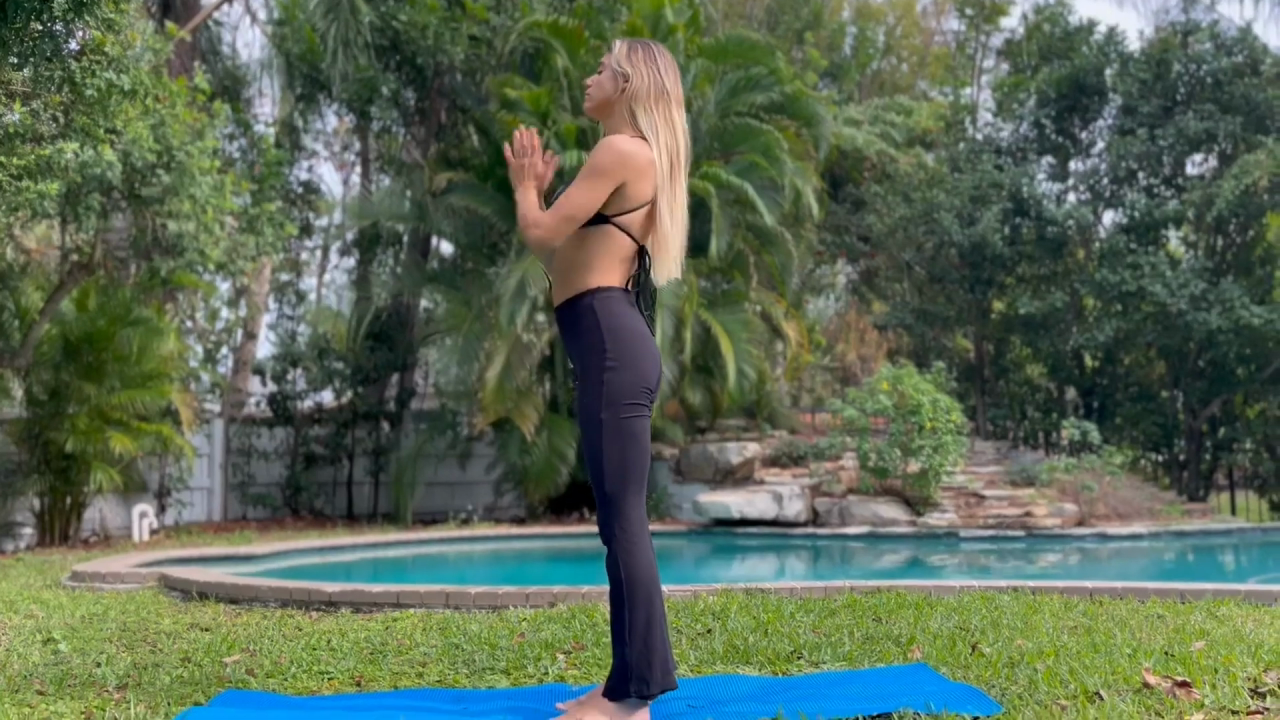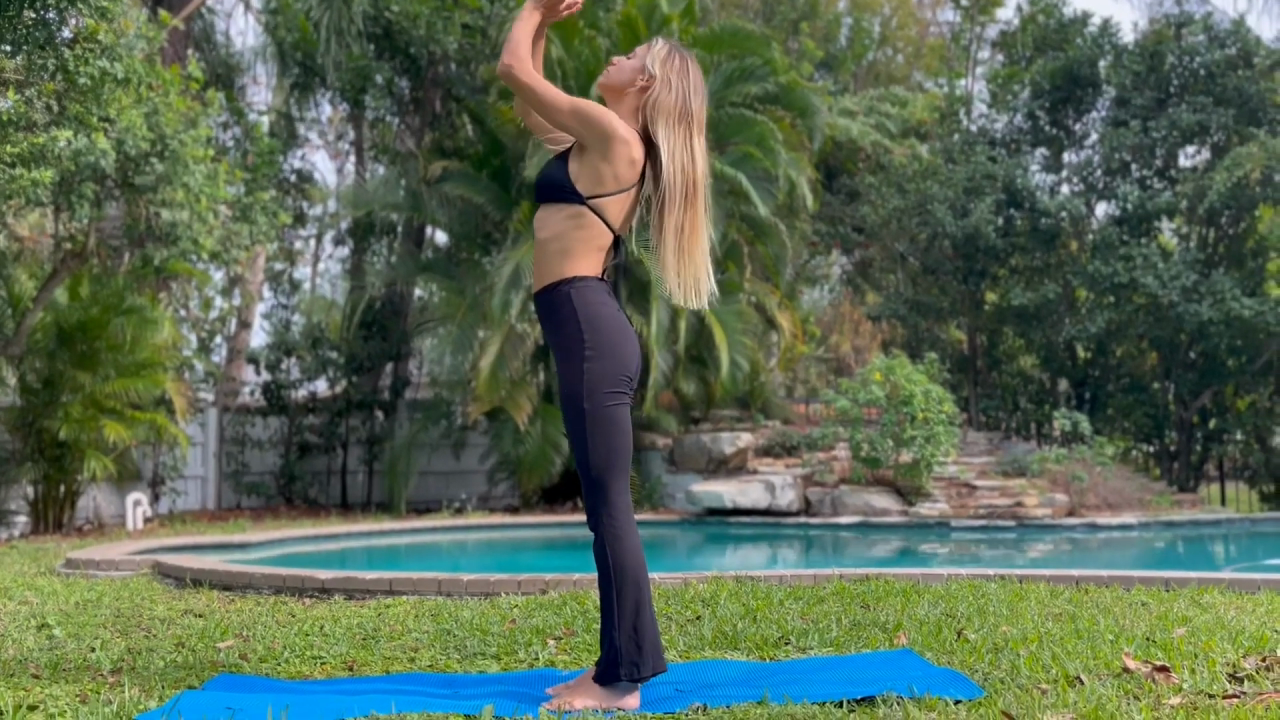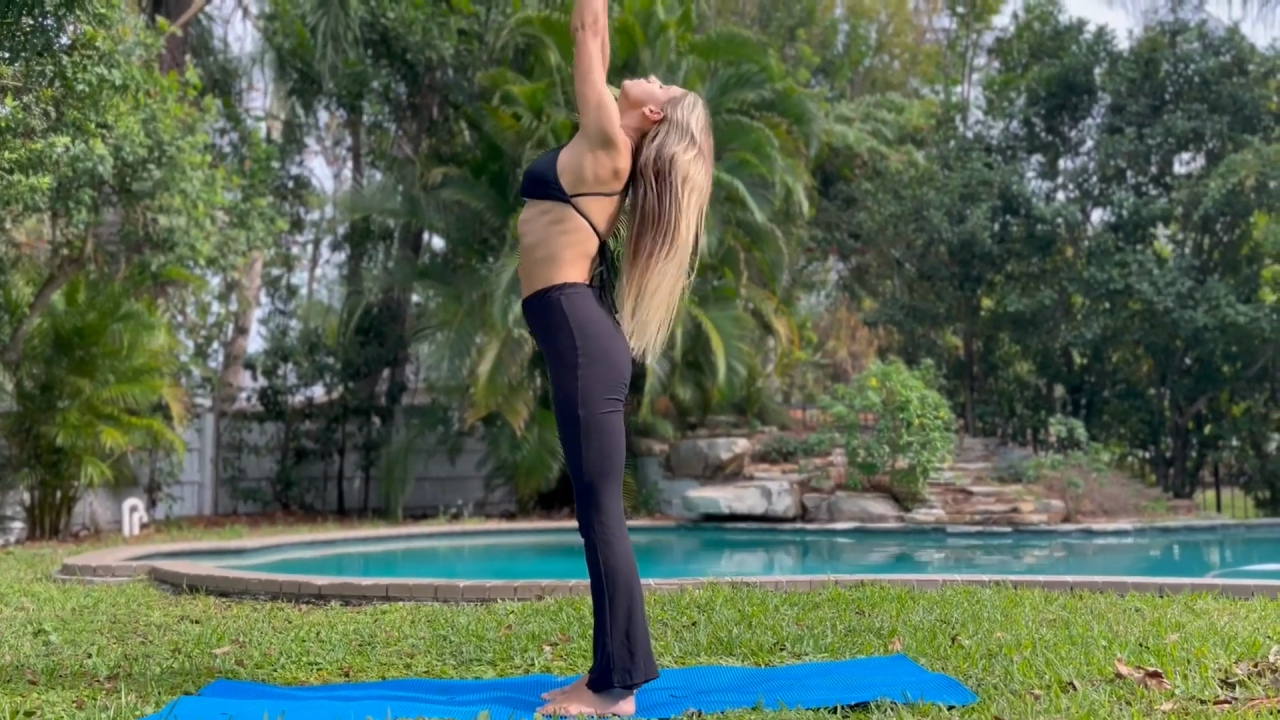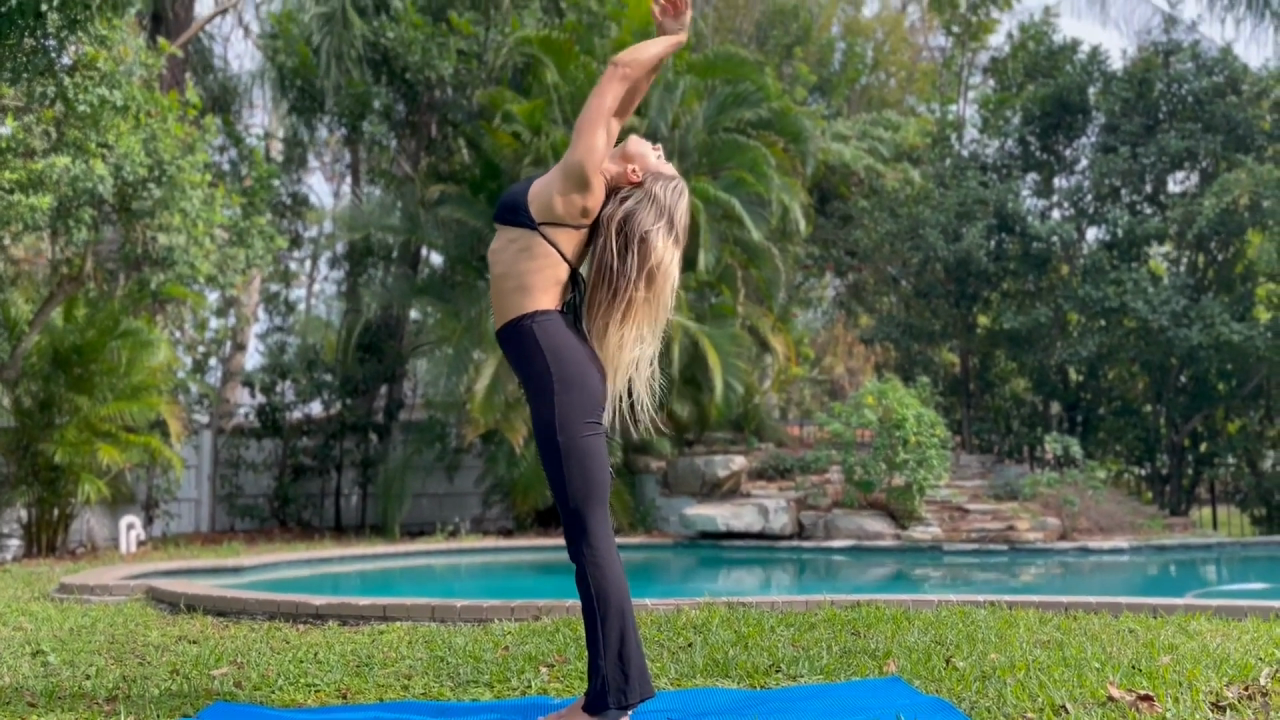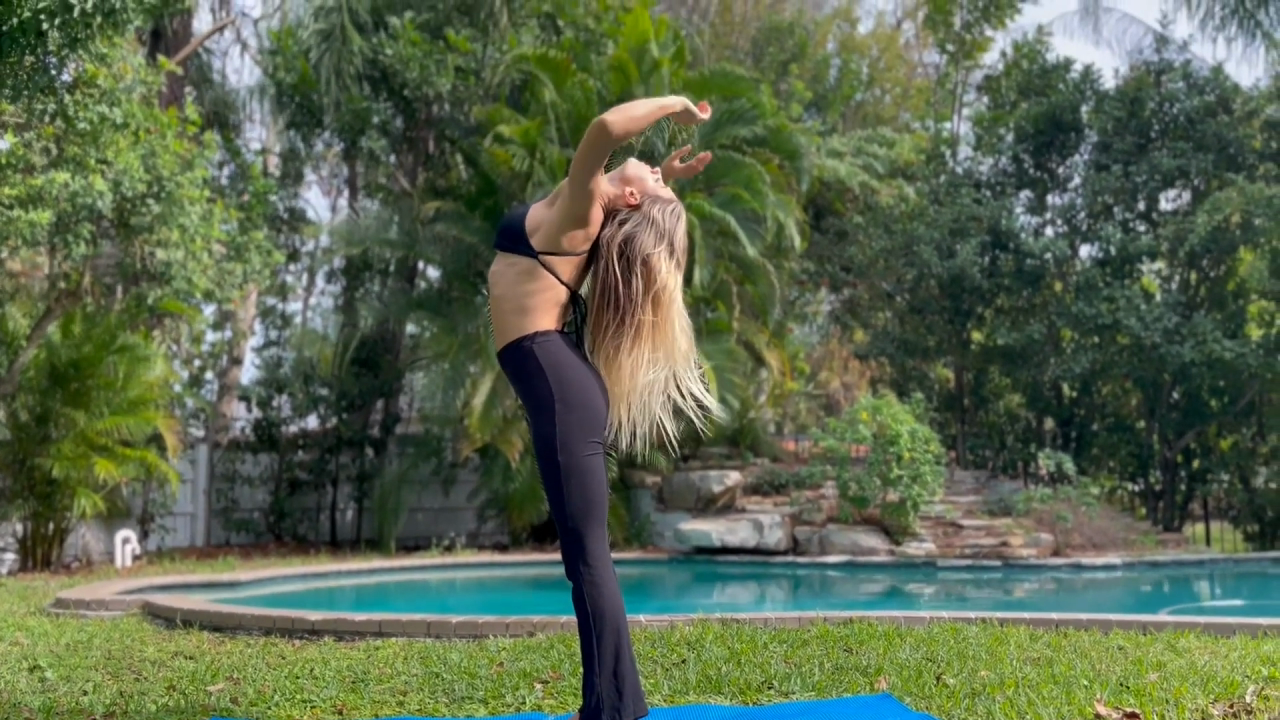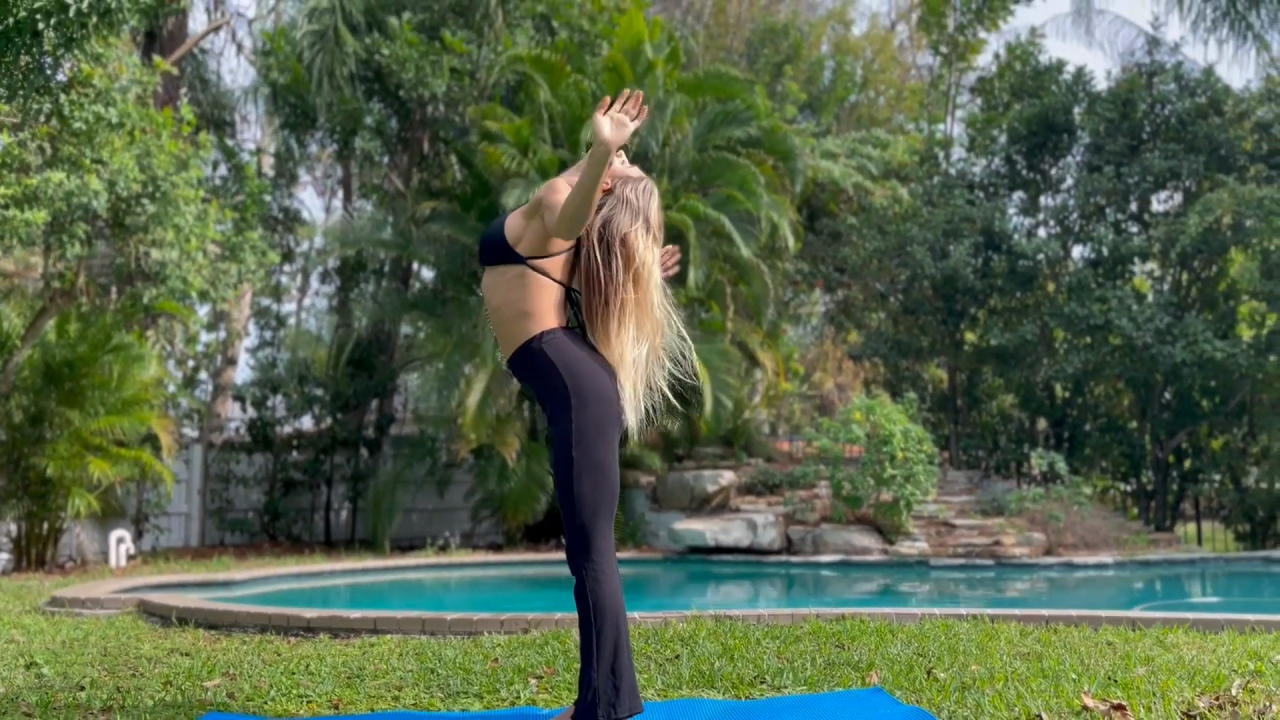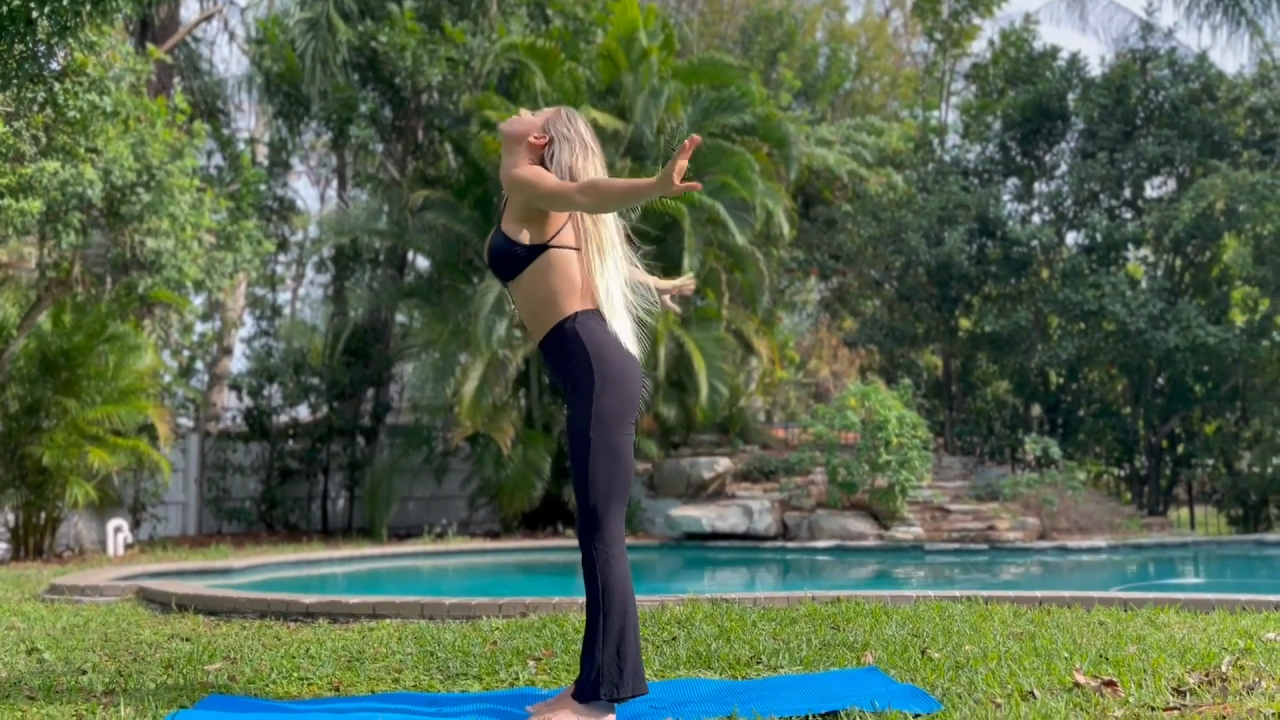
dt=0.7s
person 1, frame 1
left shoulder: (620, 150)
right shoulder: (629, 159)
left elbow: (543, 237)
right elbow: (571, 250)
left wrist: (525, 186)
right wrist: (537, 190)
left hip: (610, 346)
right hip: (610, 346)
left knee: (622, 520)
right knee: (621, 520)
person 1, frame 2
left shoulder: (612, 134)
right shoulder: (598, 143)
left elbow: (513, 70)
right elbow: (526, 101)
left hip: (588, 332)
right hip: (587, 332)
left knee: (608, 507)
right knee: (605, 507)
left ankle: (621, 679)
right ankle: (619, 666)
person 1, frame 3
left shoulder: (606, 141)
right shoulder: (605, 149)
left hip: (579, 336)
right hip: (579, 337)
left knee: (599, 512)
right knee: (597, 511)
person 1, frame 4
left shoulder: (581, 182)
right shoulder: (588, 187)
left elbow: (618, 69)
right elbow: (617, 102)
left hip: (556, 364)
right hip: (558, 365)
left knee: (589, 533)
right knee: (587, 534)
person 1, frame 5
left shoulder: (583, 206)
right shoulder: (592, 212)
left elbow: (606, 127)
left wrist: (673, 105)
right wrist: (668, 179)
left hip: (557, 386)
right hip: (559, 386)
left knee: (586, 552)
right knee: (584, 551)
person 1, frame 6
left shoulder: (554, 194)
right shoulder: (552, 217)
left elbow: (572, 221)
left wrist: (604, 155)
left hip: (576, 389)
right hip: (576, 391)
left knee: (590, 550)
right knee: (588, 549)
person 1, frame 7
left shoulder: (526, 179)
right shoulder: (528, 198)
left elbow: (586, 192)
right elbow: (592, 245)
left wrist: (660, 183)
right wrist: (657, 285)
left hip: (594, 369)
right hip: (590, 371)
left knee: (600, 533)
right knee: (597, 532)
